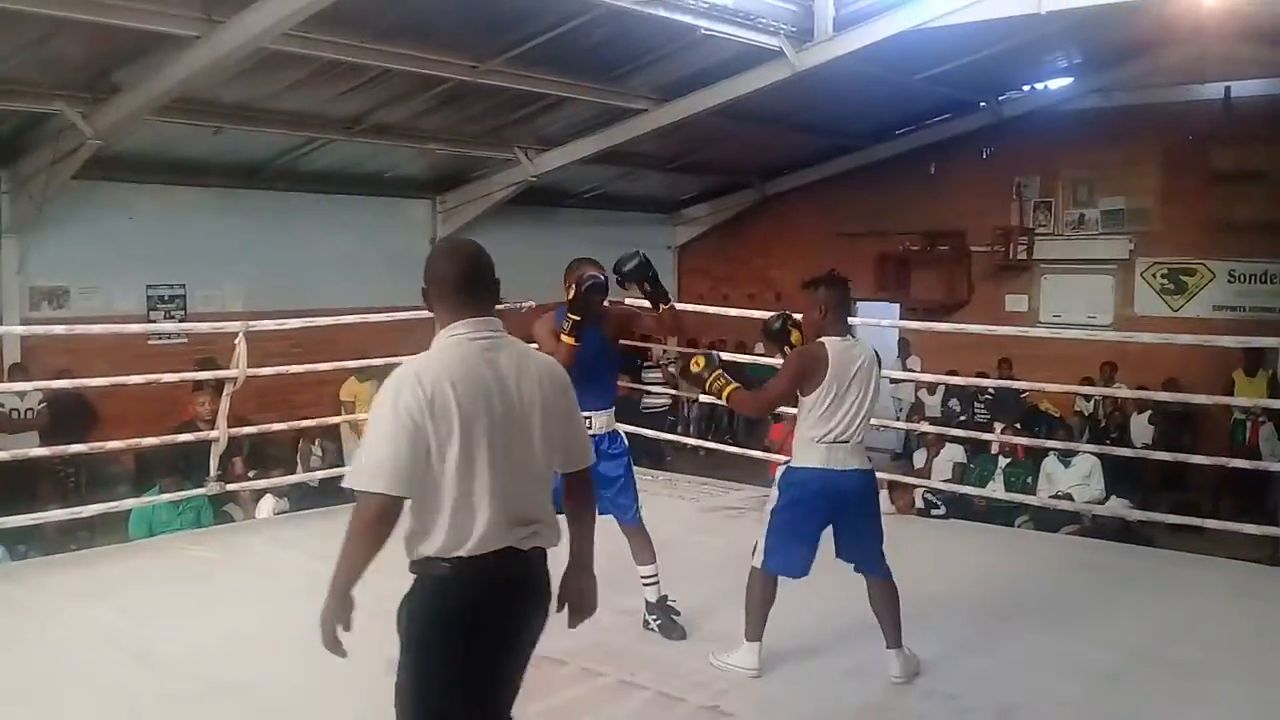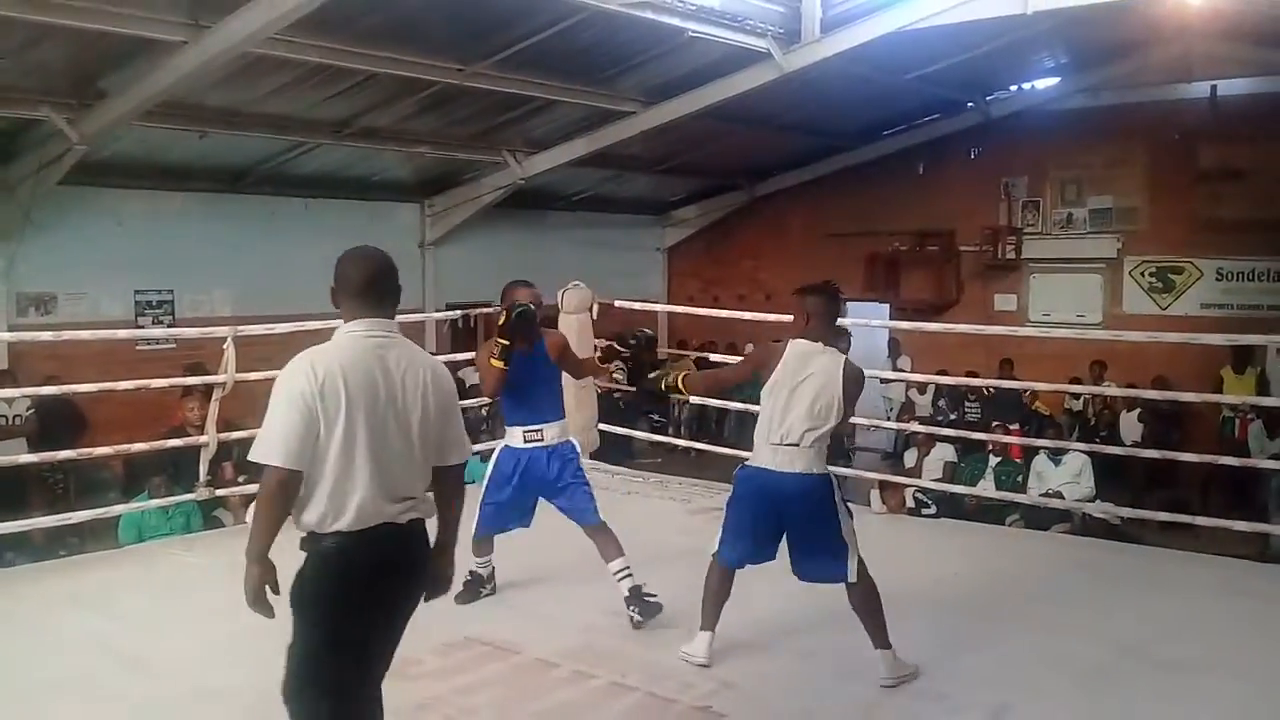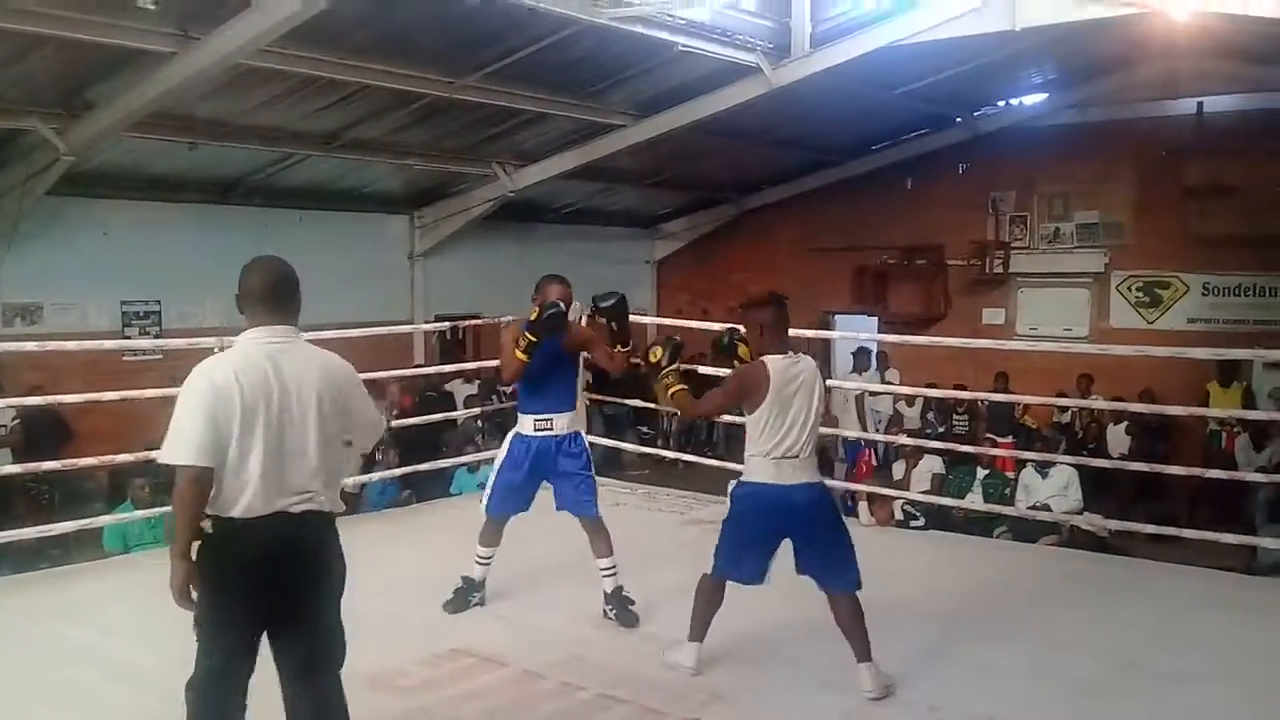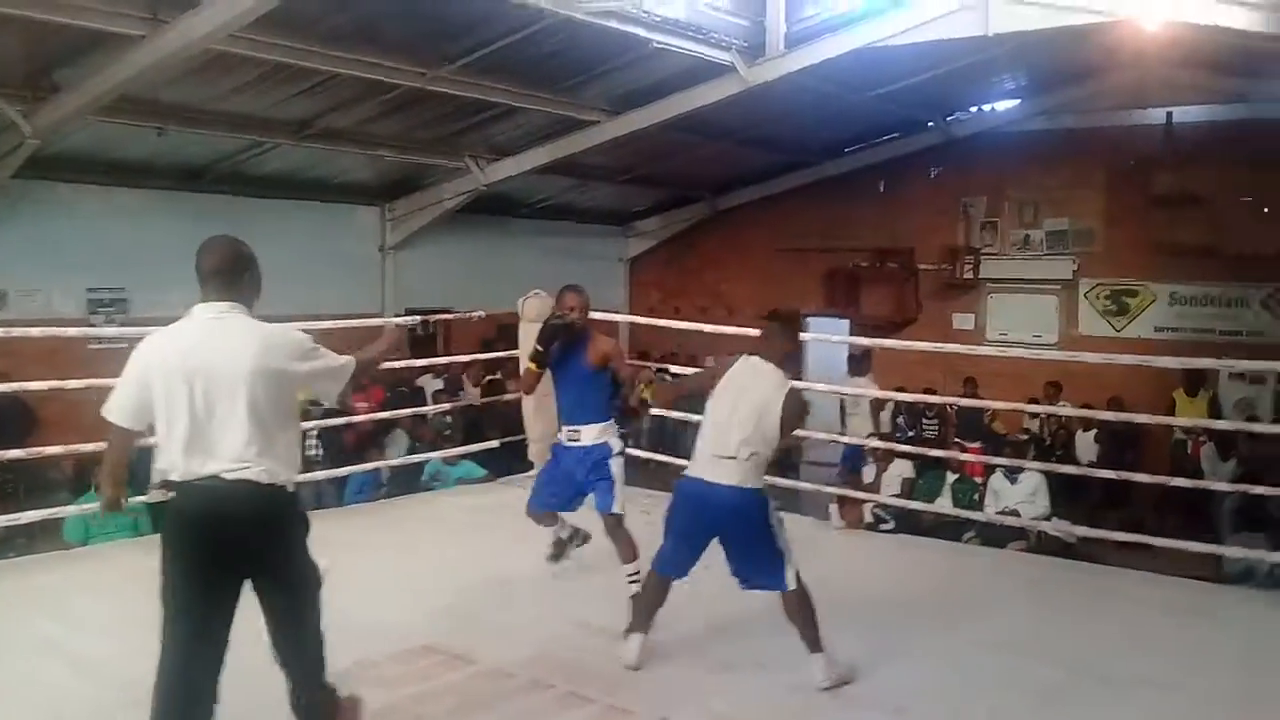
dt=0.5s
person 1, frame 1
left shoulder: (417, 379)
right shoulder: (545, 371)
left elbow: (380, 504)
right elbow: (579, 480)
left wrist: (340, 591)
right wrist: (581, 567)
left hip: (452, 586)
right hip: (527, 577)
person 1, frame 2
left shoulder: (312, 368)
right shoulder: (432, 371)
left elbow: (281, 479)
right elbow: (450, 475)
left wrist: (256, 558)
right wrist: (445, 550)
left hip: (339, 556)
right hip: (408, 549)
person 1, frame 3
left shoulder: (213, 374)
right shoulder: (330, 370)
left elbow: (192, 477)
right elbow: (368, 438)
left wrist: (180, 554)
left hip: (238, 541)
right hip: (311, 538)
left knee: (221, 665)
right knee: (316, 674)
person 1, frame 4
left shoulder: (158, 347)
right shoulder: (278, 344)
left elbow: (122, 427)
right elbow: (350, 370)
left wrist: (112, 481)
right wrist: (384, 348)
left hip: (193, 506)
right hip: (264, 504)
left knee: (188, 641)
right knee: (294, 617)
person 2, frame 1
left shoulder: (808, 355)
right shoulder: (871, 357)
left elbow: (759, 405)
left wrist: (713, 376)
left hip: (807, 477)
right hip: (855, 475)
left knee: (766, 563)
right knee: (874, 567)
left ankle: (750, 651)
right ankle: (897, 655)
person 2, frame 2
left shoulder: (773, 355)
right shoulder: (851, 373)
left elbow: (712, 382)
left wrist: (670, 381)
left hip: (758, 477)
right hip: (810, 481)
left knee: (725, 558)
right knee: (853, 570)
left ankle: (703, 642)
right ankle: (888, 660)
person 2, frame 3
left shoulder: (750, 375)
right shoulder: (814, 371)
left elbow: (696, 412)
left wrist: (666, 368)
right wrist: (745, 355)
left hip: (758, 491)
right hip: (808, 491)
left knee: (719, 571)
right knee: (840, 583)
left ankle: (691, 650)
right ankle: (868, 671)
person 2, frame 4
left shoulder: (730, 368)
right shoulder: (793, 401)
left elbow: (673, 392)
left wrist: (651, 392)
left hip: (696, 487)
right hip: (743, 495)
left knee: (664, 567)
right knee: (786, 579)
left ankle: (635, 644)
right ankle: (822, 664)
person 3, frame 1
left shoulder: (614, 317)
right shoulder: (546, 323)
left elbow: (668, 327)
right elbow: (563, 363)
left wrist: (651, 286)
right wrist: (575, 312)
left hip: (605, 438)
left knee: (632, 522)
left ankle: (655, 605)
person 3, frame 2
left shoulder: (553, 341)
right shoulder: (491, 347)
left elbow: (579, 370)
right elbow: (491, 391)
right wrist: (505, 339)
left hip: (557, 449)
right hip: (516, 451)
left knee: (593, 522)
right knee: (483, 526)
left ankle: (633, 595)
right ankle: (482, 576)
person 3, frame 3
left shoulder: (578, 334)
right shoulder: (515, 332)
left elbow: (618, 368)
right elbow: (510, 375)
left wrist: (619, 326)
right wrist: (535, 333)
left hip: (567, 439)
right hip: (526, 438)
left knee: (591, 518)
right knee: (495, 514)
left ankle: (614, 593)
right ankle: (474, 583)
person 3, frame 4
left shoulder: (603, 346)
right shoulder: (552, 344)
left elbow: (631, 379)
right elbow: (526, 388)
left wrist: (646, 380)
right wrist: (541, 347)
left hip: (600, 445)
right hip: (567, 444)
left knee: (612, 522)
right knee: (538, 507)
left ankle: (638, 594)
right ankle: (569, 534)
